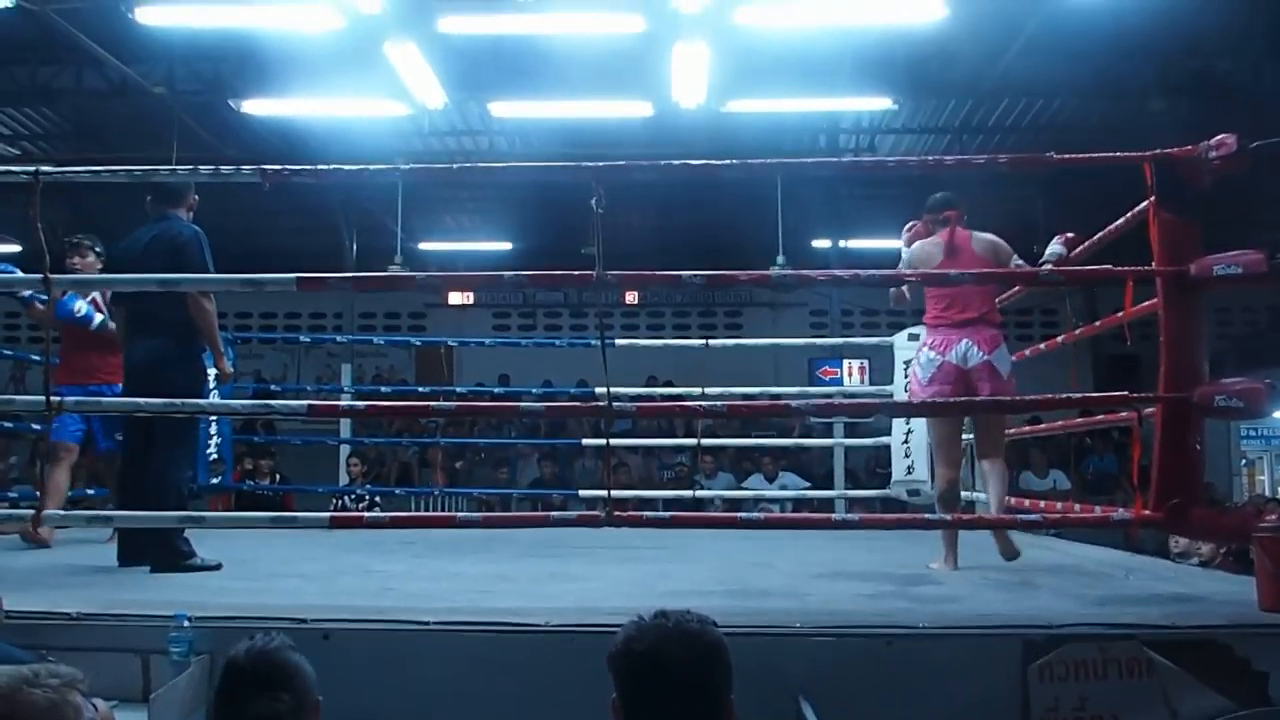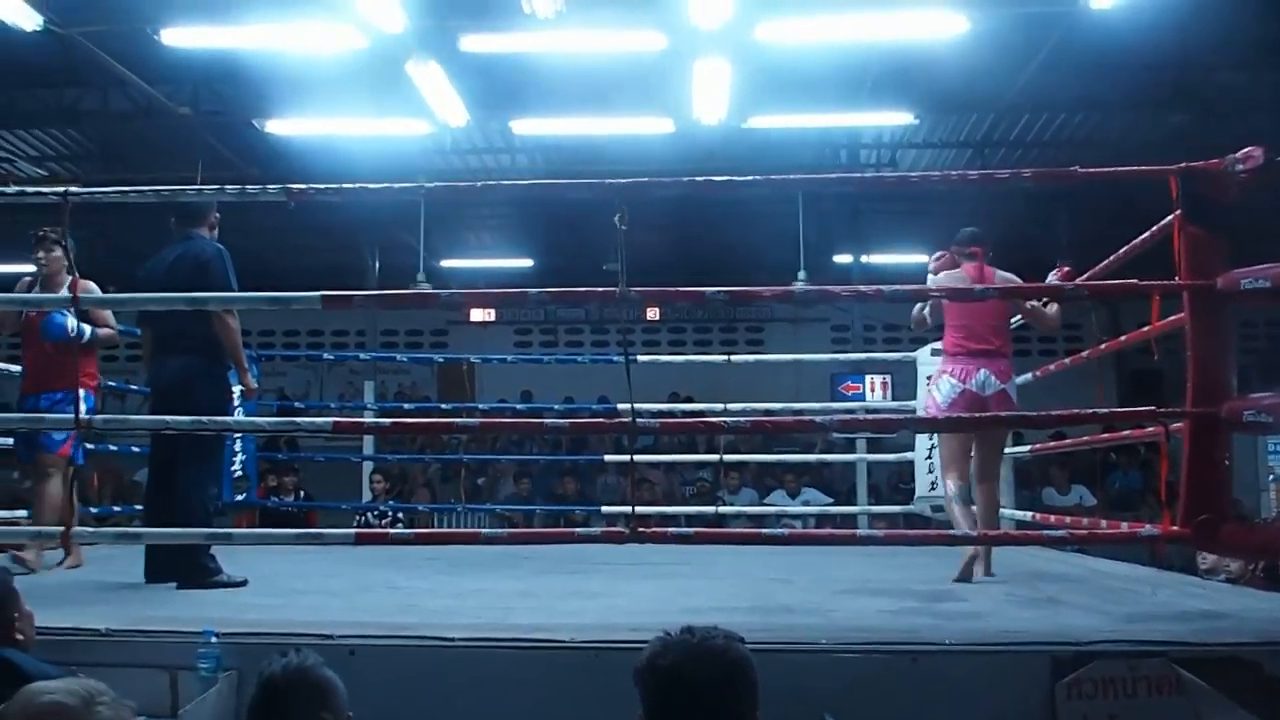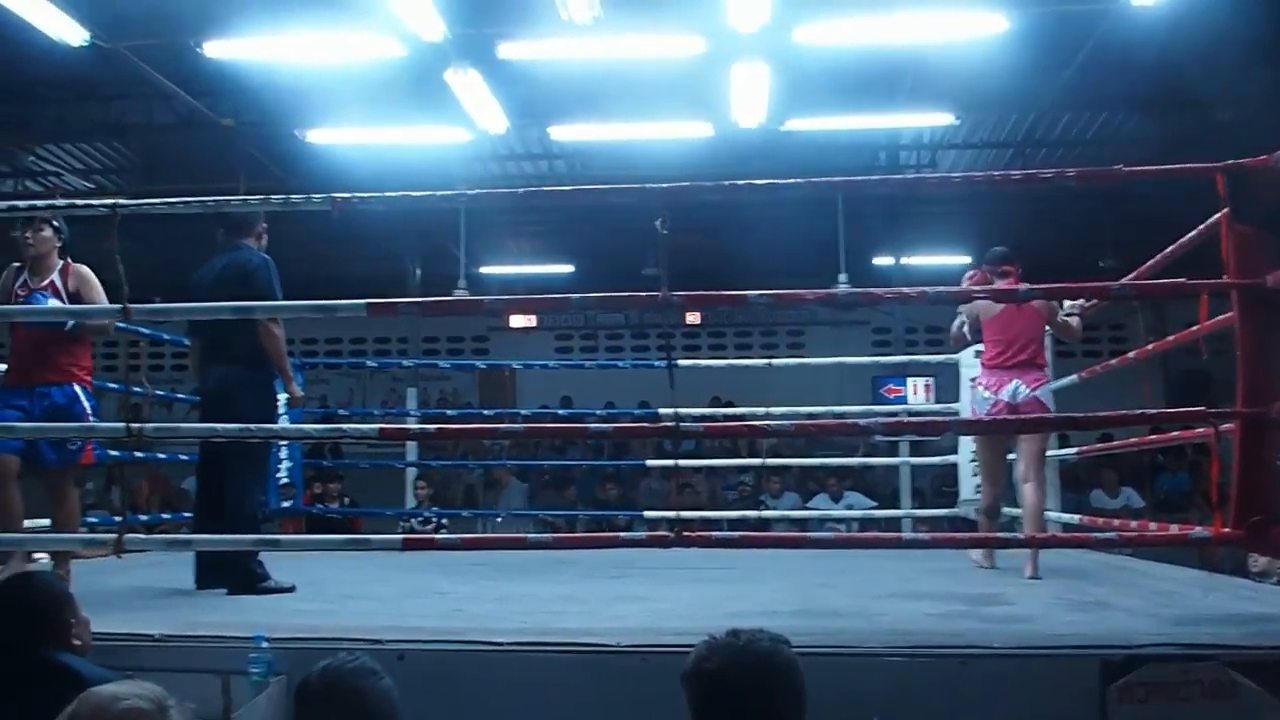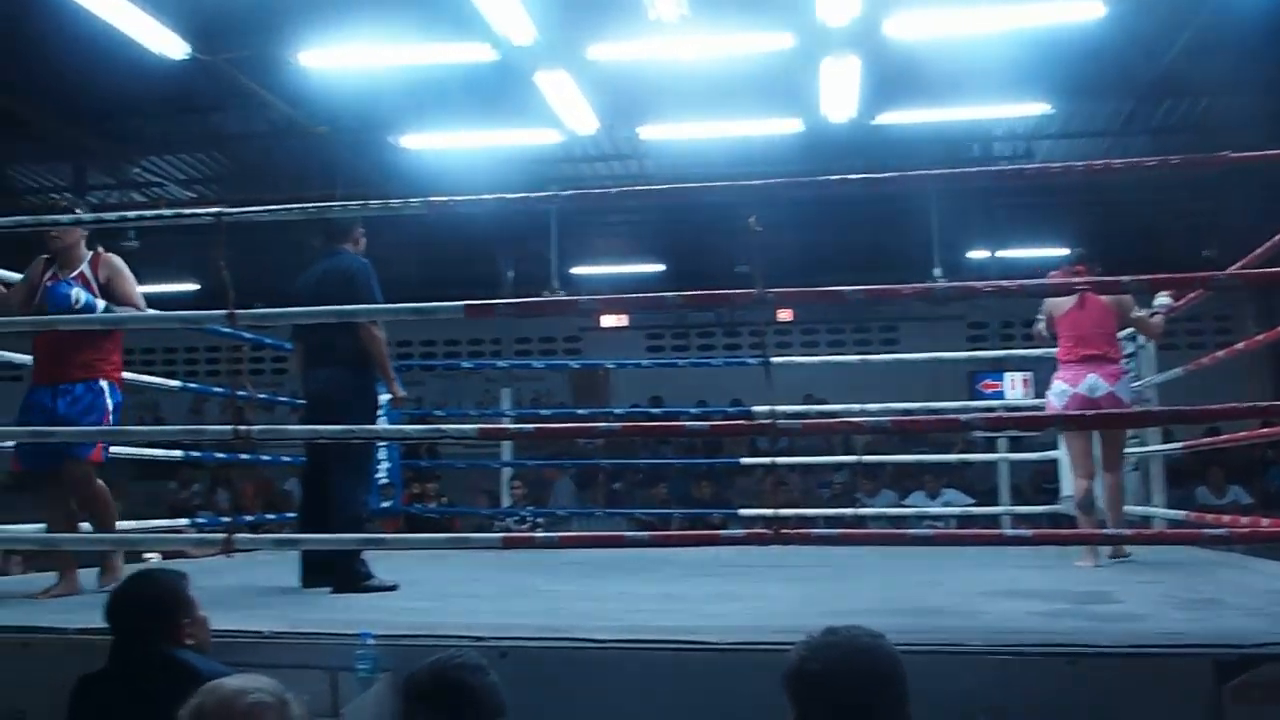
dt=0.5s
person 1, frame 1
left shoulder: (129, 244)
right shoulder: (188, 235)
left elbow: (120, 309)
right elbow: (199, 298)
right wrist: (219, 354)
left hip: (139, 357)
right hip: (176, 355)
left knee: (137, 451)
right knee: (175, 453)
left ankle: (134, 545)
right ankle: (170, 549)
person 1, frame 2
left shoulder: (154, 264)
right shoulder: (211, 254)
left elbow: (146, 329)
right elbow: (223, 316)
right wrist: (243, 371)
left hip: (165, 375)
right hip: (203, 373)
left knee: (163, 468)
right knee: (200, 470)
left ankle: (161, 562)
right ankle: (196, 565)
person 1, frame 3
left shoulder: (204, 273)
right shoulder: (257, 263)
left elbow: (196, 338)
right elbow: (268, 325)
right wrist: (288, 379)
left hip: (214, 383)
right hip: (249, 381)
left knee: (213, 475)
right knee: (247, 477)
left ankle: (211, 568)
right ankle: (245, 572)
person 1, frame 4
left shoulder: (307, 277)
right shoulder: (357, 267)
left elbow: (299, 342)
right elbow: (369, 328)
right wrist: (391, 380)
left hip: (318, 385)
right hip: (351, 383)
left knee: (318, 474)
right knee: (351, 476)
left ankle: (317, 567)
right ankle: (348, 570)
person 2, frame 1
left shoulder: (110, 291)
right shoulder: (63, 289)
right elbow: (47, 319)
left wrist: (94, 320)
right wrist: (25, 294)
left hip: (106, 386)
right hip: (68, 386)
left knee: (111, 459)
right knee: (61, 452)
right ankle: (43, 527)
person 2, frame 2
left shoulder: (85, 289)
left elbow: (113, 334)
left wrist: (81, 332)
left hip: (72, 392)
right hip: (33, 392)
left knee: (50, 465)
right knee: (49, 470)
left ankle: (35, 550)
right ankle: (72, 549)
person 2, frame 3
left shoulder: (76, 274)
left elbow: (106, 322)
left wrist: (64, 318)
left hip: (65, 389)
left knee: (60, 478)
left ankle: (63, 565)
person 2, frame 4
left shoulder: (106, 264)
right shoulder: (41, 269)
left elbow: (139, 314)
left wrist: (93, 307)
left hip: (92, 385)
right hip: (45, 388)
left knee: (80, 471)
right knee: (53, 480)
left ankle: (111, 553)
right ankle: (67, 575)
person 3, frame 1
left shoulder: (920, 249)
right shoulder: (991, 245)
left elbow: (897, 298)
right wrist: (1054, 257)
left hip: (941, 351)
right hip: (988, 348)
left knee: (945, 459)
right knee: (991, 452)
left ankle: (950, 554)
right ankle: (1000, 527)
person 3, frame 2
left shoulder: (944, 281)
right shoulder: (1009, 282)
left elbow: (918, 322)
right elbow: (1049, 322)
left hip: (956, 377)
right hip: (998, 378)
left knee: (954, 474)
right knee: (988, 475)
left ankle: (972, 543)
right ankle: (985, 560)
person 3, frame 3
left shoulder: (979, 301)
right shoulder: (1041, 299)
left elbow: (957, 338)
right elbow: (1072, 333)
right wrist: (1073, 309)
left hip: (993, 389)
right hip: (1033, 388)
left knee: (991, 480)
right knee: (1030, 476)
left ankle: (986, 552)
right ankle: (1032, 558)
person 3, frame 4
left shoulder: (1054, 299)
right shoulder: (1115, 295)
left elbow: (1041, 334)
right elbow: (1153, 329)
right wrist: (1161, 306)
left hip: (1071, 383)
right hip: (1111, 382)
left knee: (1083, 471)
right knee: (1112, 466)
left ankle: (1090, 550)
